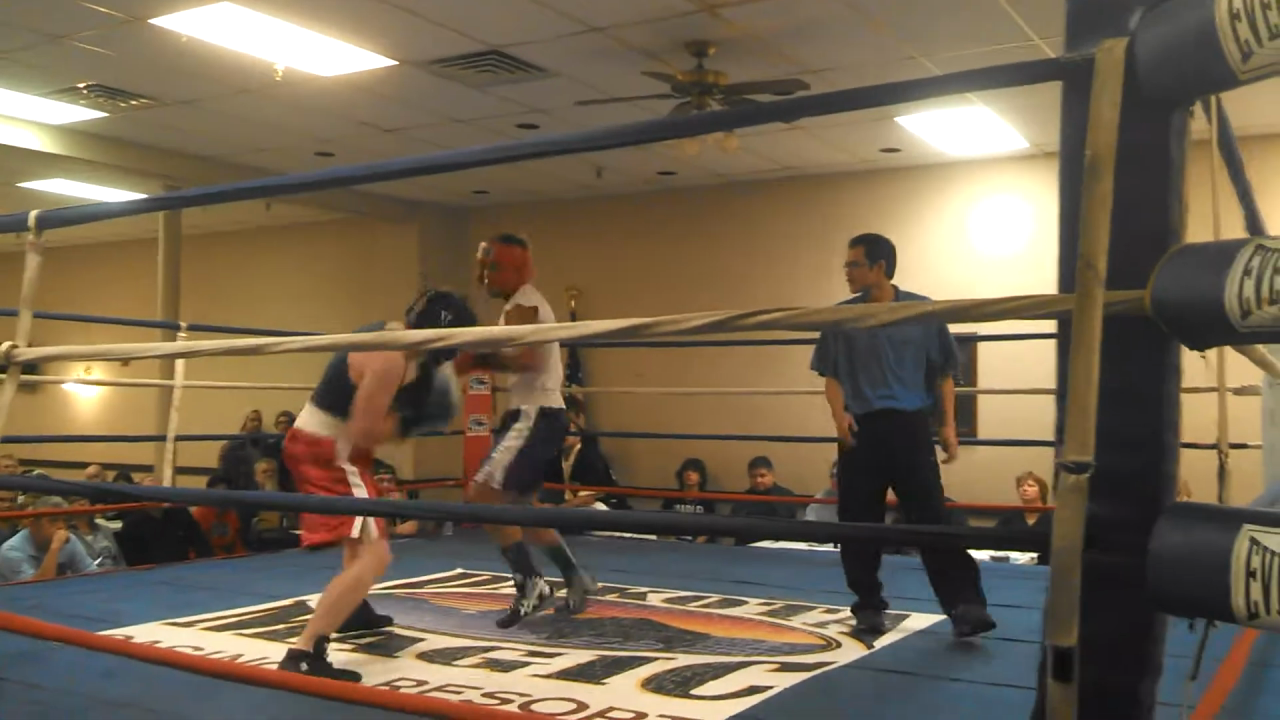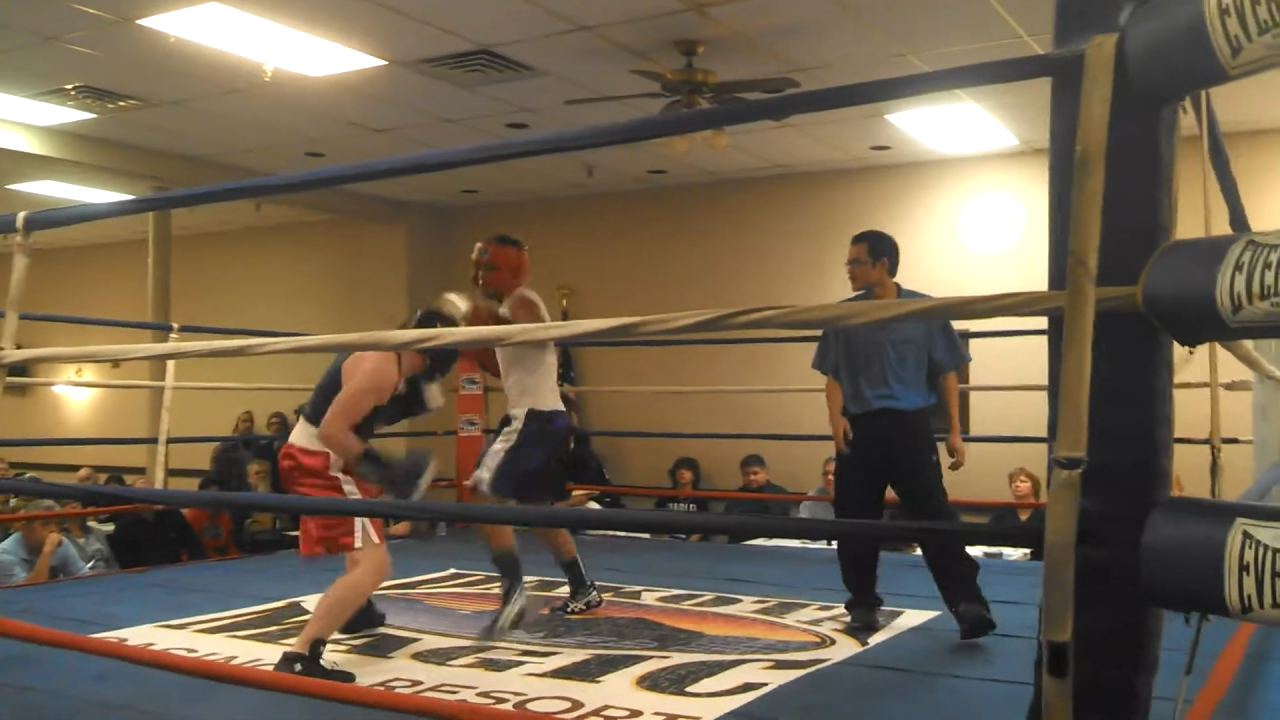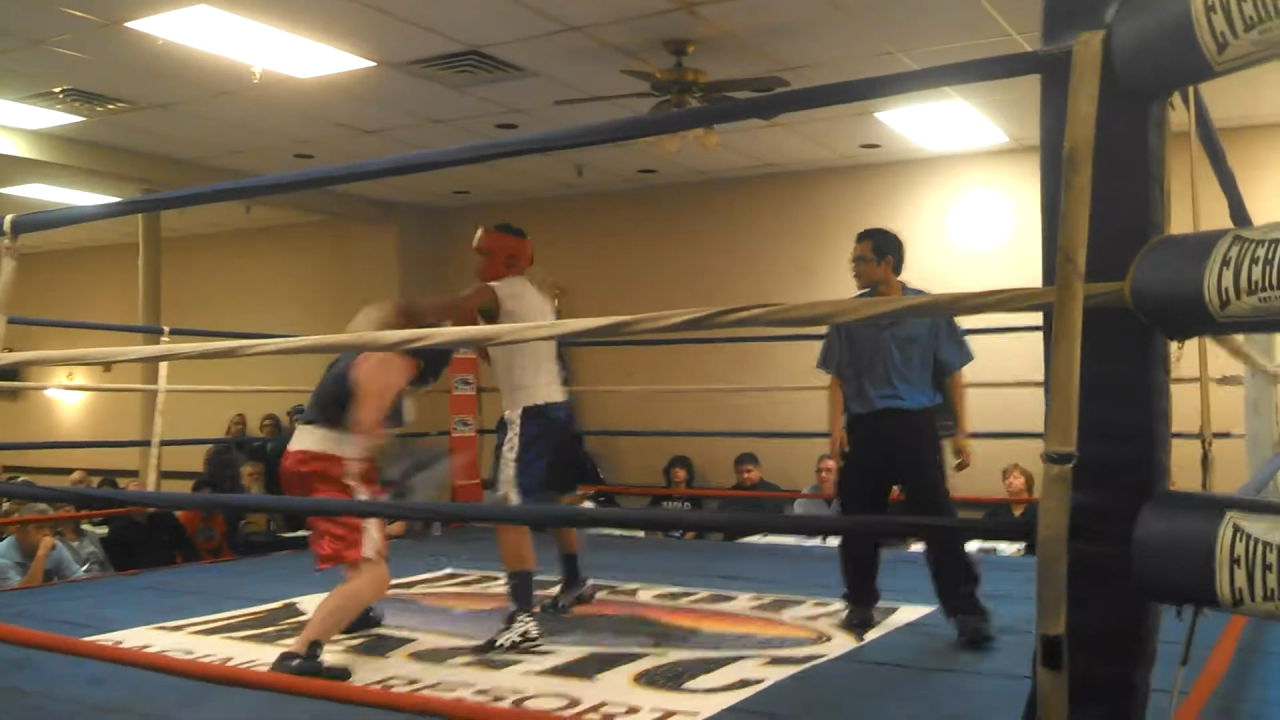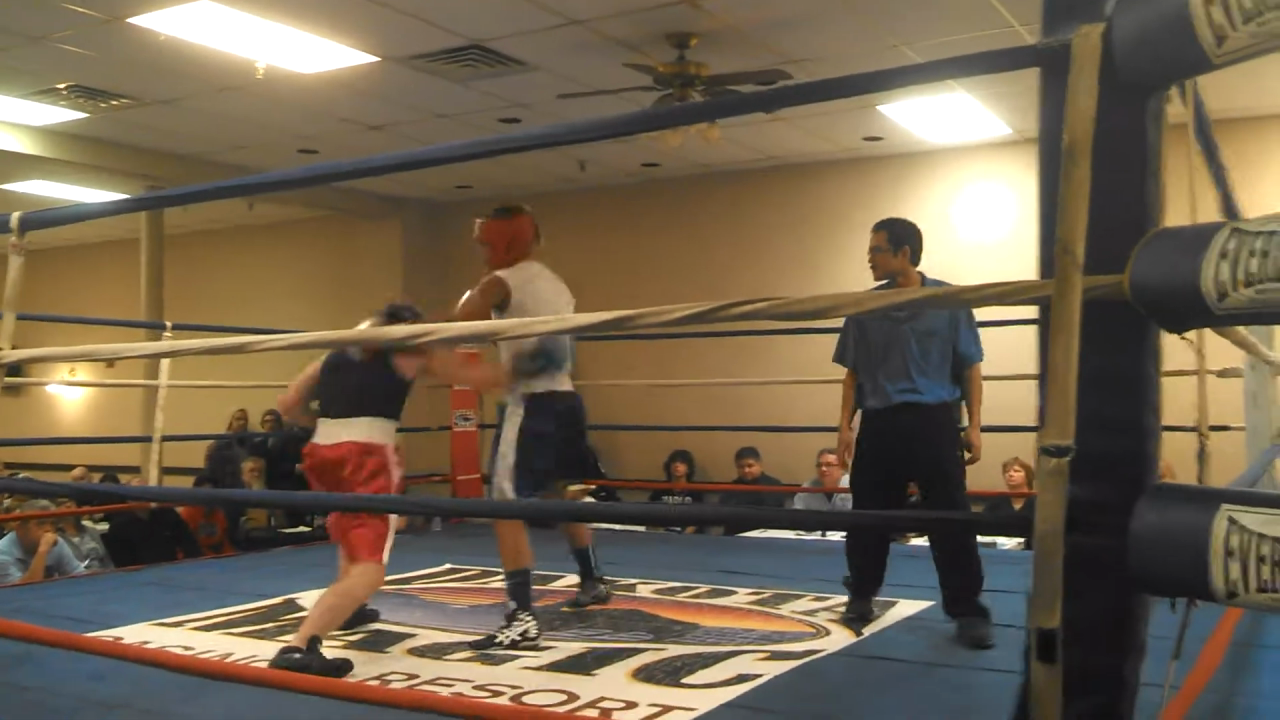
dt=0.1s
person 1, frame 1
left shoulder: (521, 307)
right shoulder: (526, 305)
left elbow: (527, 361)
left wrist: (480, 358)
right wrist: (485, 360)
left hip: (537, 415)
right hip: (537, 413)
left knee: (482, 494)
right knee: (519, 504)
left ankle: (527, 581)
right ankle: (575, 579)
person 1, frame 2
left shoulder: (520, 303)
right shoulder: (516, 304)
left elbow: (538, 338)
right elbow: (503, 369)
left wrist: (490, 316)
right wrist: (482, 349)
left hip: (534, 421)
right hip: (541, 417)
left knee: (482, 496)
left ankle: (513, 591)
right ankle: (582, 590)
person 1, frame 3
left shoulder: (493, 295)
right shoulder: (540, 299)
left elbow: (438, 310)
left hip: (528, 415)
right hip: (556, 409)
right knee: (555, 503)
left ankle: (523, 620)
right ankle: (574, 583)
person 1, frame 4
left shoulder: (499, 283)
right shoulder: (558, 286)
left elbow: (460, 326)
left hip: (529, 404)
right hip: (563, 398)
right knee: (556, 495)
left ankle: (521, 619)
right ankle: (592, 579)
person 2, frame 1
left shoulder: (922, 313)
left elbow: (944, 373)
right elbow: (831, 378)
left wrist: (948, 425)
right wrist: (839, 413)
left hip: (909, 427)
right hip: (862, 430)
left knee: (932, 518)
right knee: (858, 523)
left ankle: (965, 606)
right ankle: (869, 605)
person 2, frame 2
left shoulder: (925, 312)
left elbow: (946, 374)
right elbow: (833, 378)
left wrist: (954, 430)
right wrist: (837, 419)
left hip: (911, 427)
right hip: (861, 430)
left knee: (935, 518)
right knee: (856, 522)
left ankle: (968, 606)
right ankle: (862, 606)
person 2, frame 3
left shoulder: (931, 310)
right shoulder: (849, 316)
left elbow: (951, 374)
right elbow: (838, 378)
left wrist: (960, 431)
right wrist: (836, 423)
left hip: (916, 427)
right hip: (864, 430)
left knee: (939, 519)
right knee: (858, 521)
left ankle: (967, 614)
right ankle: (861, 601)
person 2, frame 4
left shoulder: (948, 302)
right shoulder: (864, 308)
left elbow: (970, 367)
right elbow: (853, 374)
left wrist: (974, 424)
right wrist: (845, 427)
left hip: (934, 421)
right hip: (880, 425)
left knee: (951, 519)
right knee: (868, 516)
left ankle: (967, 612)
right ankle: (861, 595)
person 3, frame 1
left shoulder: (404, 349)
right shoulder: (390, 359)
right elbow: (363, 429)
left wrist: (428, 389)
right wrist: (412, 423)
left hip: (316, 441)
right hip: (326, 449)
left knee: (361, 525)
right knee: (374, 556)
left ankle: (355, 610)
right ankle: (305, 653)
person 3, frame 2
left shoulder: (389, 362)
right shoulder: (381, 366)
right elbow: (332, 427)
left wrist: (410, 403)
right wrist: (381, 467)
left hip: (307, 455)
right hip: (318, 461)
left knee: (368, 526)
right knee: (373, 563)
left ankle: (354, 612)
right ankle: (301, 656)
person 3, frame 3
left shoulder: (364, 356)
right shoulder: (389, 364)
right elbow: (367, 430)
left hip: (300, 459)
right hip: (330, 466)
left knee: (365, 527)
right knee: (374, 576)
left ankle: (350, 613)
right ankle: (297, 654)
person 3, frame 4
left shoulder: (337, 352)
right shoulder: (413, 345)
left elbow: (288, 403)
right elbow: (477, 379)
left hip: (320, 454)
right hip: (368, 457)
left knee: (355, 526)
right knee: (366, 571)
left ankle: (349, 609)
right ankle: (298, 648)
